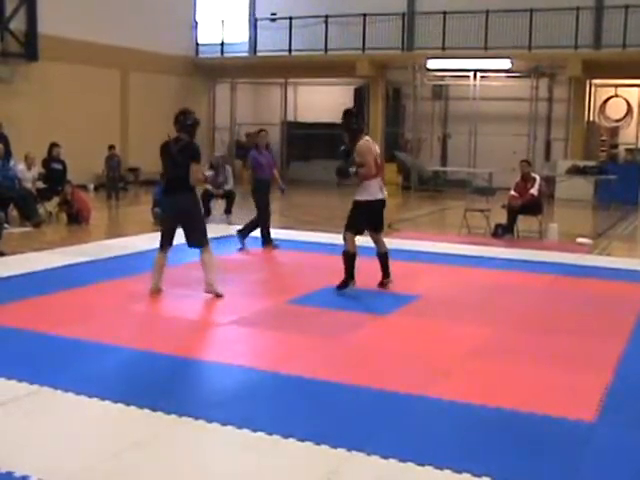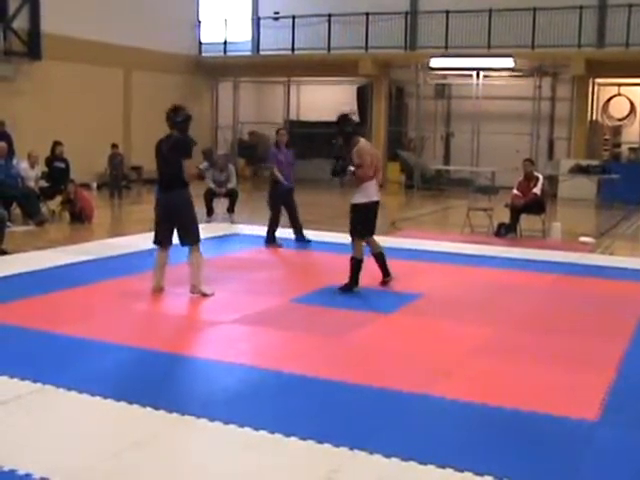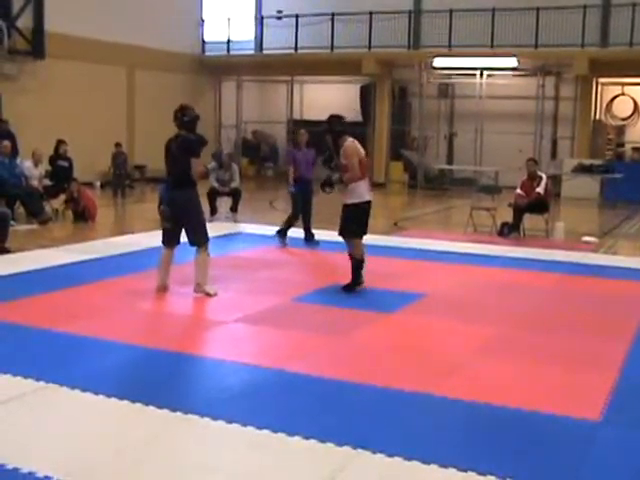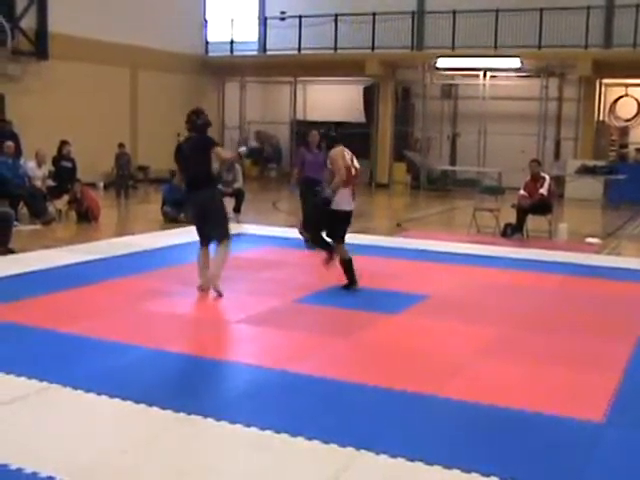
dt=0.3s
person 1, frame 1
left shoulder: (165, 147)
right shoulder: (192, 148)
left elbow: (166, 173)
right elbow: (194, 180)
left hip: (168, 200)
right hip: (187, 200)
left knee: (164, 246)
right knee: (203, 245)
left ankle: (155, 285)
right ankle: (210, 284)
person 1, frame 2
left shoulder: (160, 144)
right shoulder: (184, 143)
right elbow: (188, 175)
left hip: (163, 196)
right hip: (180, 196)
left knee: (163, 244)
right knee: (193, 243)
left ankle: (157, 284)
right ankle: (196, 285)
person 1, frame 3
left shoulder: (170, 143)
right shoulder: (192, 143)
right elbow: (196, 173)
left hip: (170, 195)
right hip: (188, 196)
left knee: (169, 243)
right knee: (201, 243)
left ankle: (162, 283)
right ankle: (200, 285)
person 1, frame 4
left shoulder: (179, 148)
right shoulder: (205, 141)
right elbow: (225, 157)
left hip: (193, 197)
right hip: (210, 194)
left knee: (204, 243)
right knee: (223, 239)
left ankle: (204, 282)
right ankle: (213, 280)
person 2, frame 1
left shoulder: (362, 146)
right shoulder: (369, 143)
left elbow: (370, 171)
left wrist: (354, 171)
left hip: (367, 196)
right hip: (377, 195)
left knee: (349, 234)
right knee: (376, 235)
left ankle: (349, 277)
right ankle: (386, 277)
person 2, frame 2
left shoulder: (361, 147)
right shoulder: (358, 146)
left elbow: (368, 172)
left wrist: (351, 171)
left hip: (364, 199)
right hip: (367, 197)
left knee: (357, 239)
right knee: (367, 238)
left ankle: (353, 282)
right ankle: (385, 274)
person 2, frame 3
left shoulder: (347, 148)
right shoulder: (352, 144)
left elbow: (353, 175)
left wrist: (335, 178)
right wrist: (337, 169)
left hip: (357, 199)
right hip: (359, 197)
left knee: (354, 239)
right knee: (349, 238)
left ankle: (356, 280)
right ankle: (357, 278)
person 2, frame 4
left shoulder: (335, 153)
right shoulder: (349, 155)
left elbow: (340, 177)
left wrist: (328, 192)
left hip: (335, 203)
right hip: (346, 205)
left knee: (311, 231)
right knee: (338, 243)
left ankle: (330, 250)
right ankle: (351, 280)
